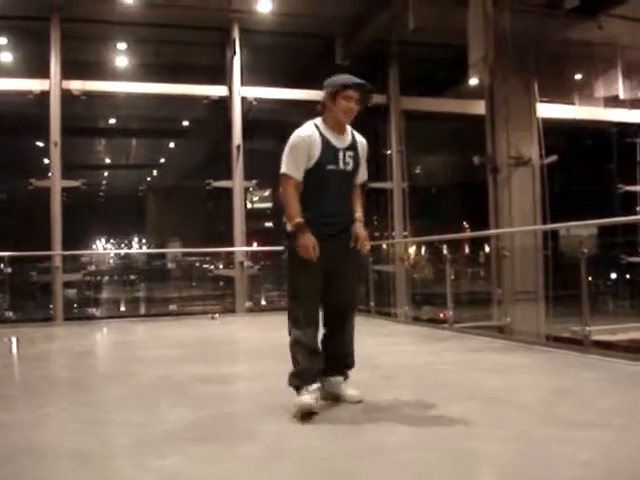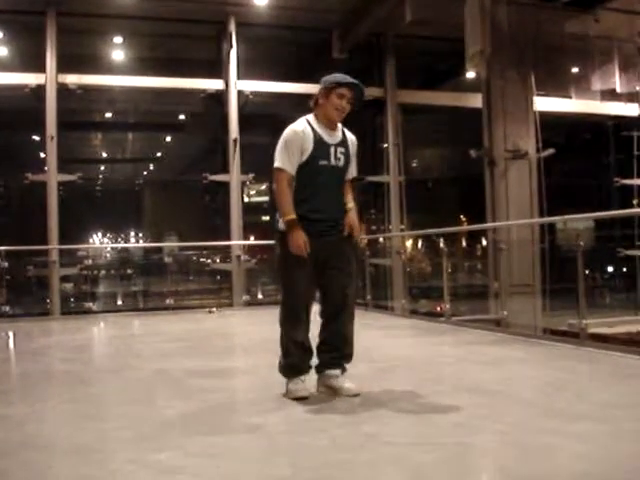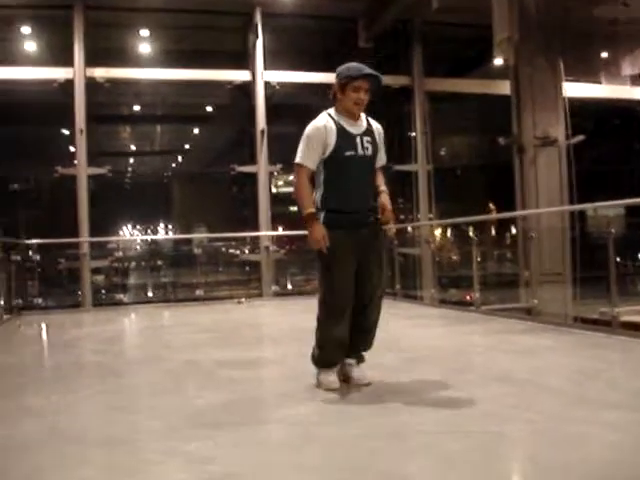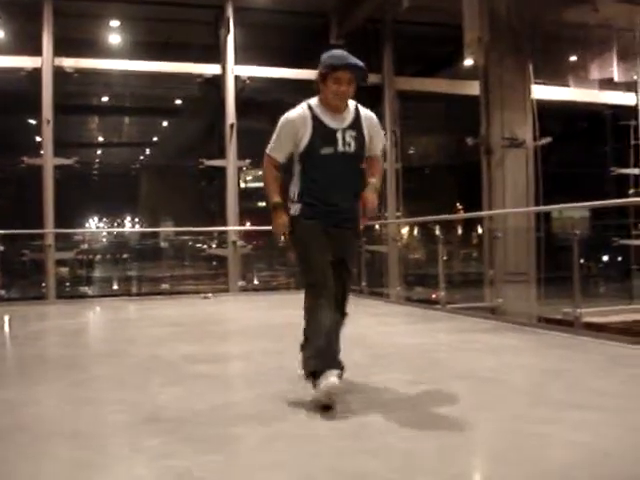
dt=0.4s
person 1, frame 1
left shoulder: (359, 143)
right shoulder: (305, 137)
right elbow: (288, 187)
left wrist: (358, 222)
right wrist: (301, 230)
left hip: (344, 240)
right hip: (308, 238)
left knee: (343, 310)
right knee: (304, 312)
left ankle: (334, 377)
right ankle: (307, 384)
person 1, frame 2
left shoulder: (349, 140)
right shoulder: (297, 133)
right elbow: (281, 182)
left wrist: (350, 210)
right wrist: (292, 226)
left hip: (336, 235)
right hip: (300, 234)
left knee: (340, 302)
right knee: (296, 305)
left ankle: (331, 370)
right ankle: (295, 374)
person 1, frame 3
left shoulder: (375, 129)
right shoulder: (321, 127)
right elbow: (302, 176)
left wrist: (383, 194)
right wrist: (312, 219)
left hip: (370, 226)
right hip: (333, 227)
left knee: (370, 295)
right knee: (337, 297)
left ankle: (350, 359)
right ankle: (326, 364)
person 1, frame 4
left shoulder: (366, 119)
right shoulder: (297, 119)
left elbow: (374, 157)
right elbow: (271, 163)
left wrist: (371, 187)
right wrist: (278, 207)
left hip: (347, 221)
right hip: (308, 220)
left knee: (338, 295)
right knee: (320, 291)
left ankle: (317, 358)
right ankle: (324, 371)
